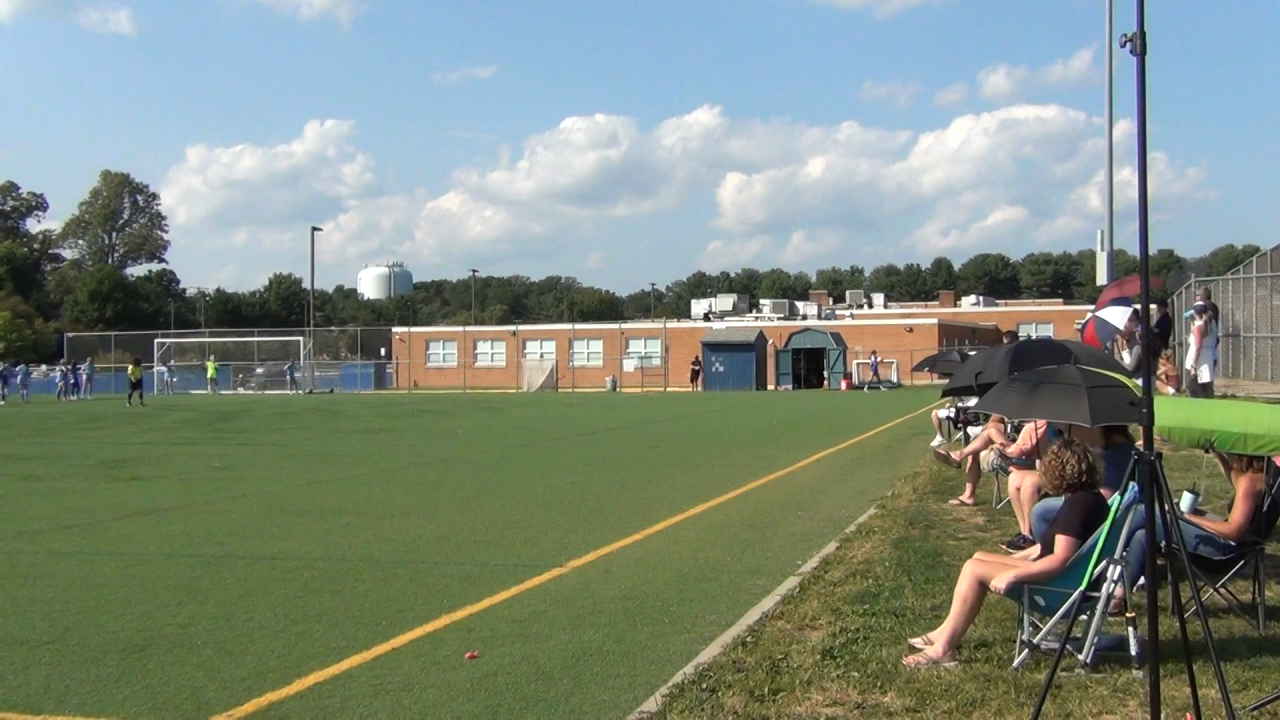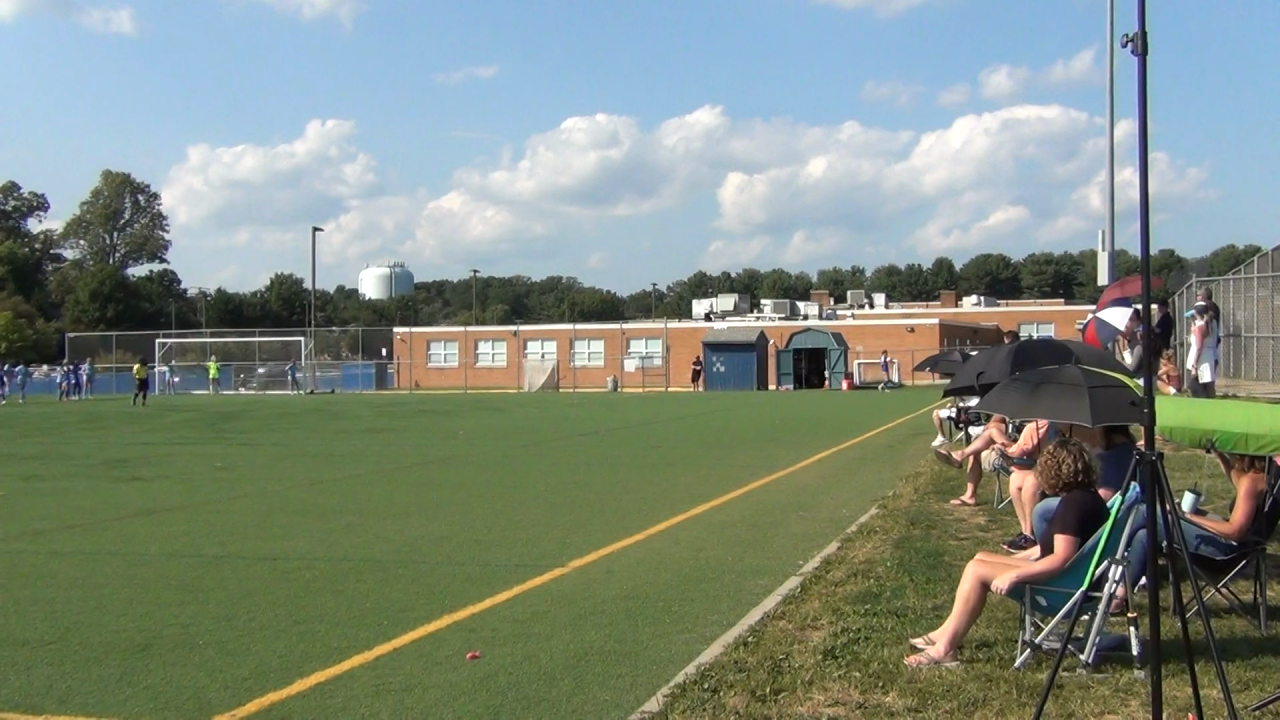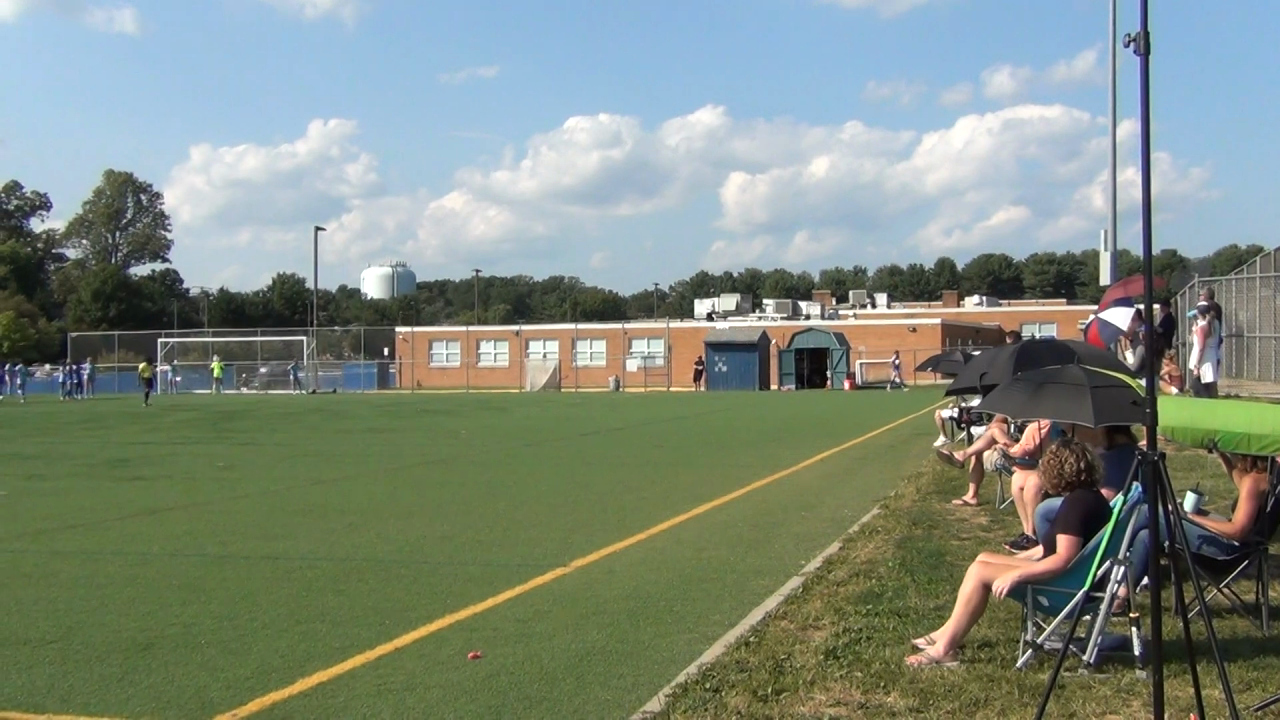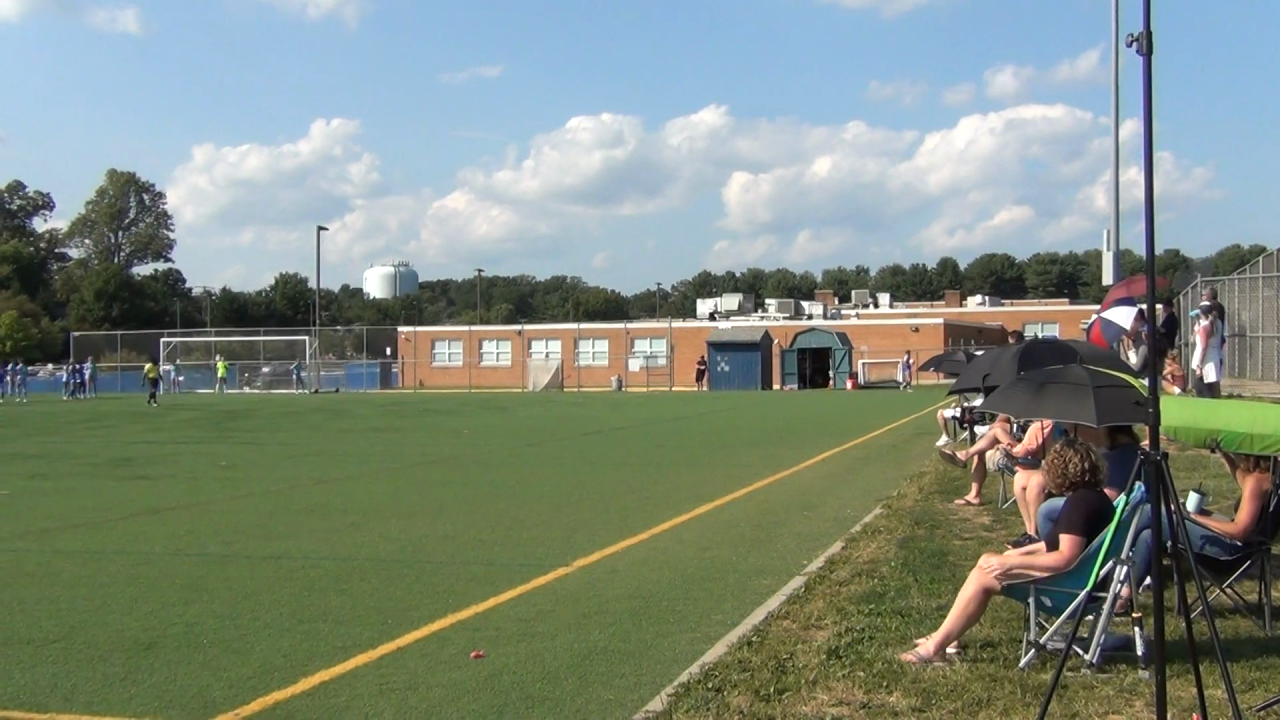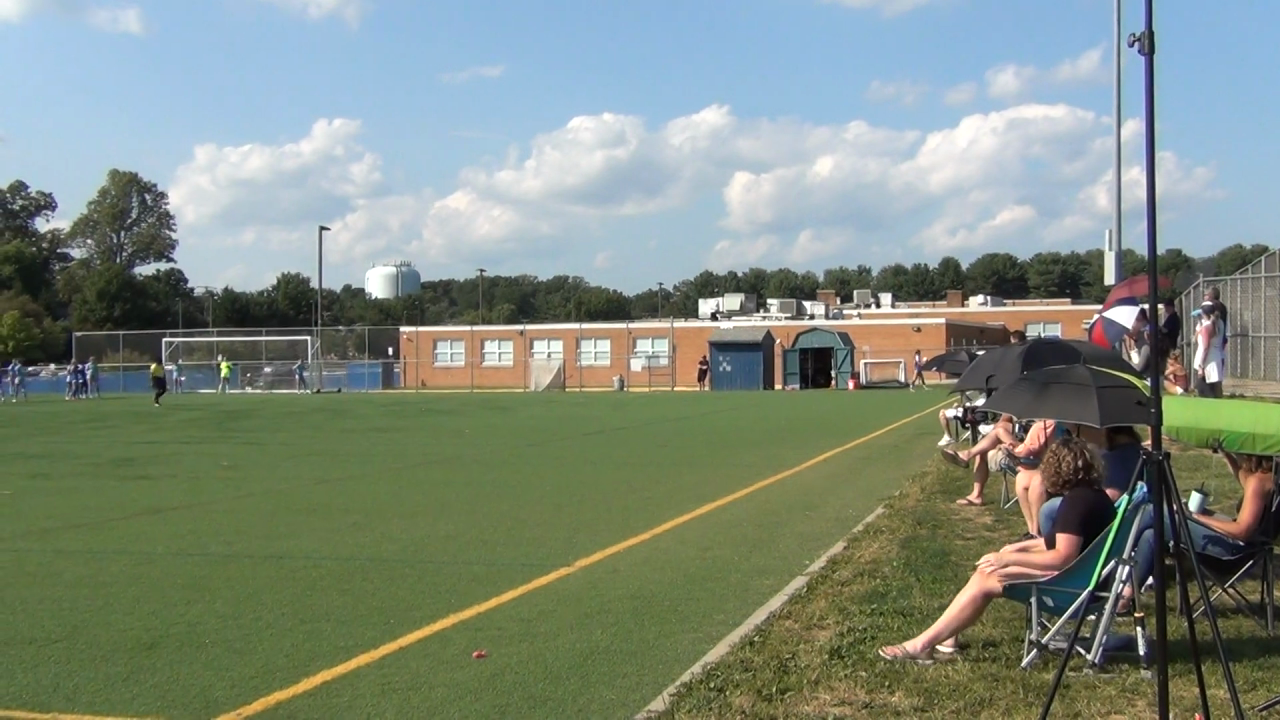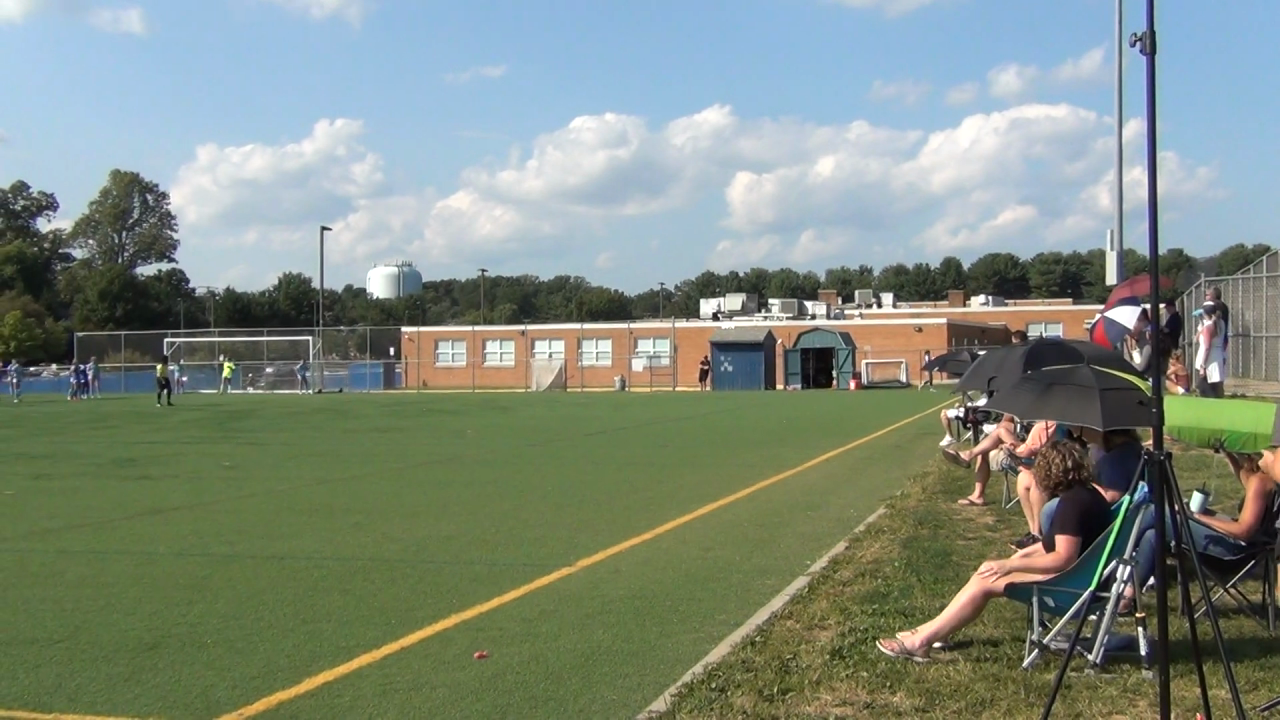
dt=0.2s
person 1, frame 1
left shoulder: (1078, 504)
right shoulder: (1087, 497)
left elbow: (1060, 560)
left wrist: (1012, 575)
right wrist: (1019, 556)
left knee: (973, 569)
right knee: (980, 558)
left ankle: (943, 648)
right ankle: (948, 632)
person 1, frame 2
left shoulder: (1074, 503)
right shoulder: (1085, 496)
left elbow: (1062, 559)
left wrist: (1014, 575)
right wrist: (1021, 558)
left knee: (976, 570)
right knee: (981, 559)
left ankle: (945, 649)
right ankle: (948, 633)
person 1, frame 3
left shoulder: (1077, 503)
right shoulder: (1088, 496)
left elbow: (1064, 559)
left wrist: (1015, 575)
right wrist: (1021, 559)
left knee: (979, 571)
right knee: (984, 559)
left ankle: (944, 649)
right ankle: (949, 634)
person 1, frame 4
left shoulder: (1080, 502)
right shoulder: (1092, 496)
left elbow: (1067, 558)
left wrist: (1013, 562)
right wrist: (1023, 551)
left knee: (982, 576)
right knee: (987, 561)
left ankle: (935, 648)
right ankle: (948, 635)
person 1, frame 5
left shoulder: (1077, 501)
right shoulder: (1092, 494)
left elbow: (1064, 557)
left wrist: (1010, 559)
right wrist: (1021, 546)
left knee: (983, 582)
right knee: (987, 569)
left ankle: (924, 644)
right ankle: (946, 633)
person 1, frame 6
left shoulder: (1073, 502)
right shoulder: (1086, 494)
left elbow: (1064, 559)
left wrist: (1011, 564)
right wrist: (1025, 553)
left knee: (984, 582)
right knee: (988, 572)
left ankle: (921, 642)
right ankle: (936, 631)
